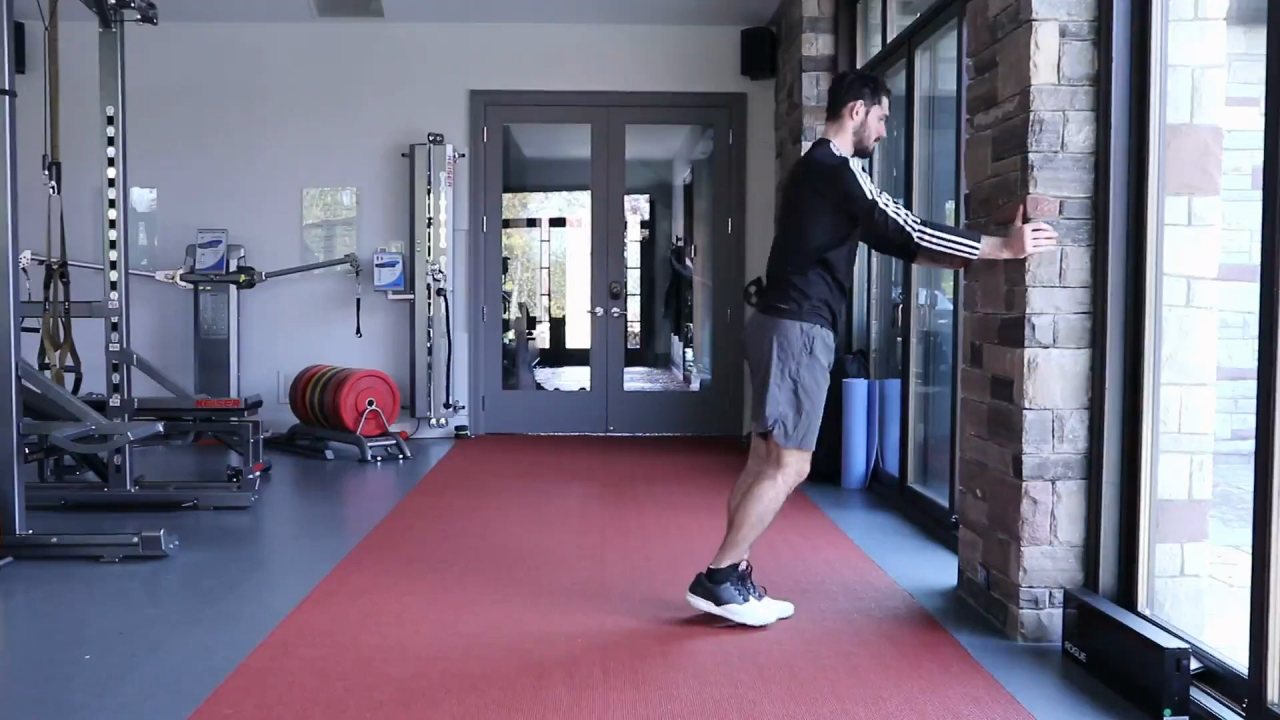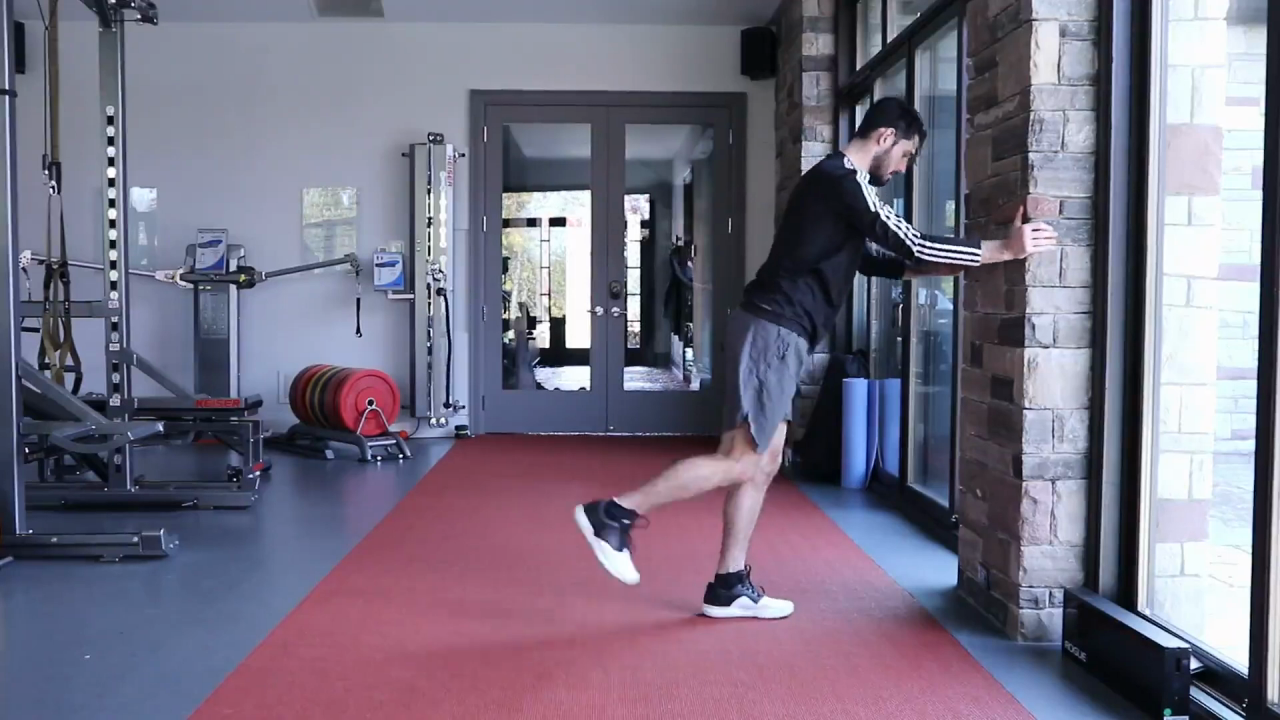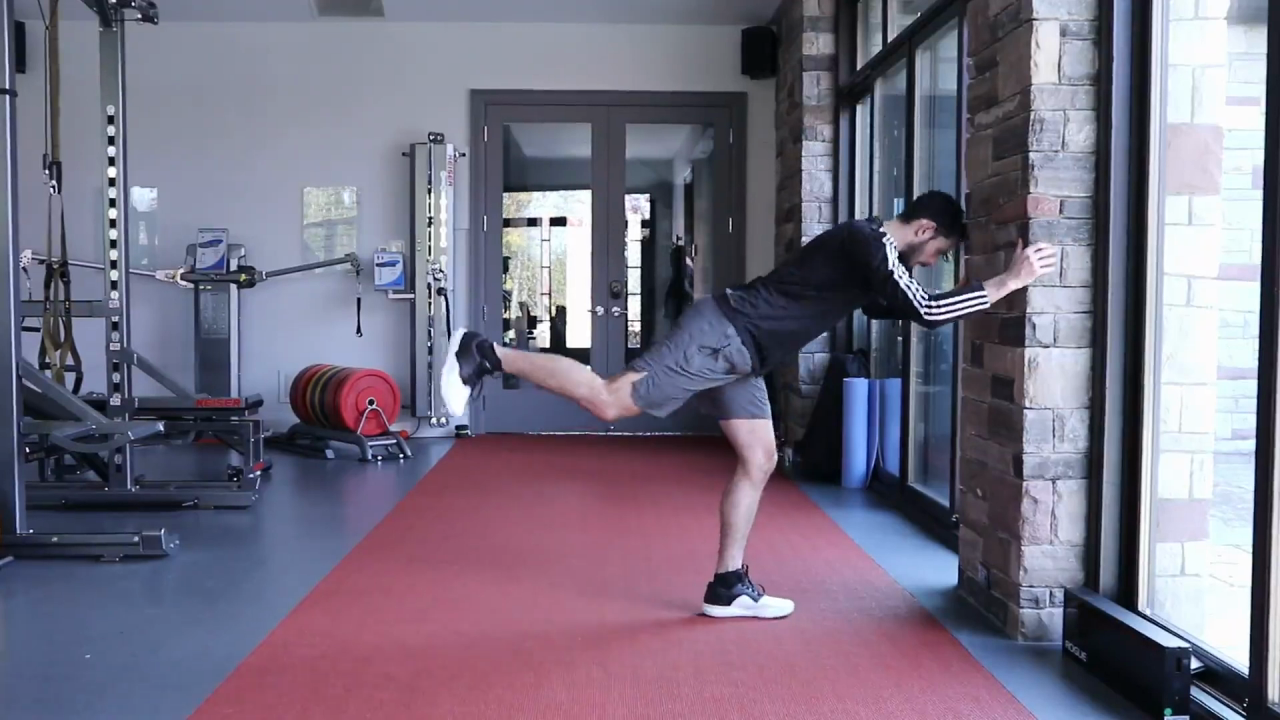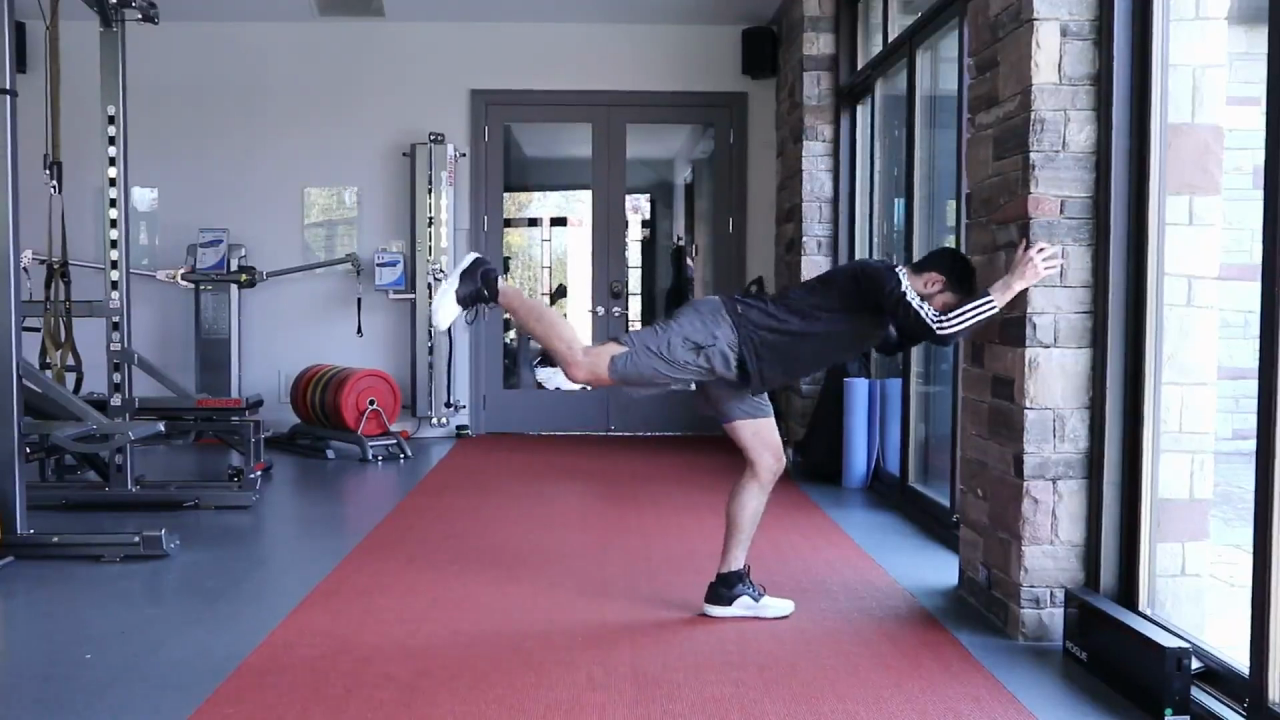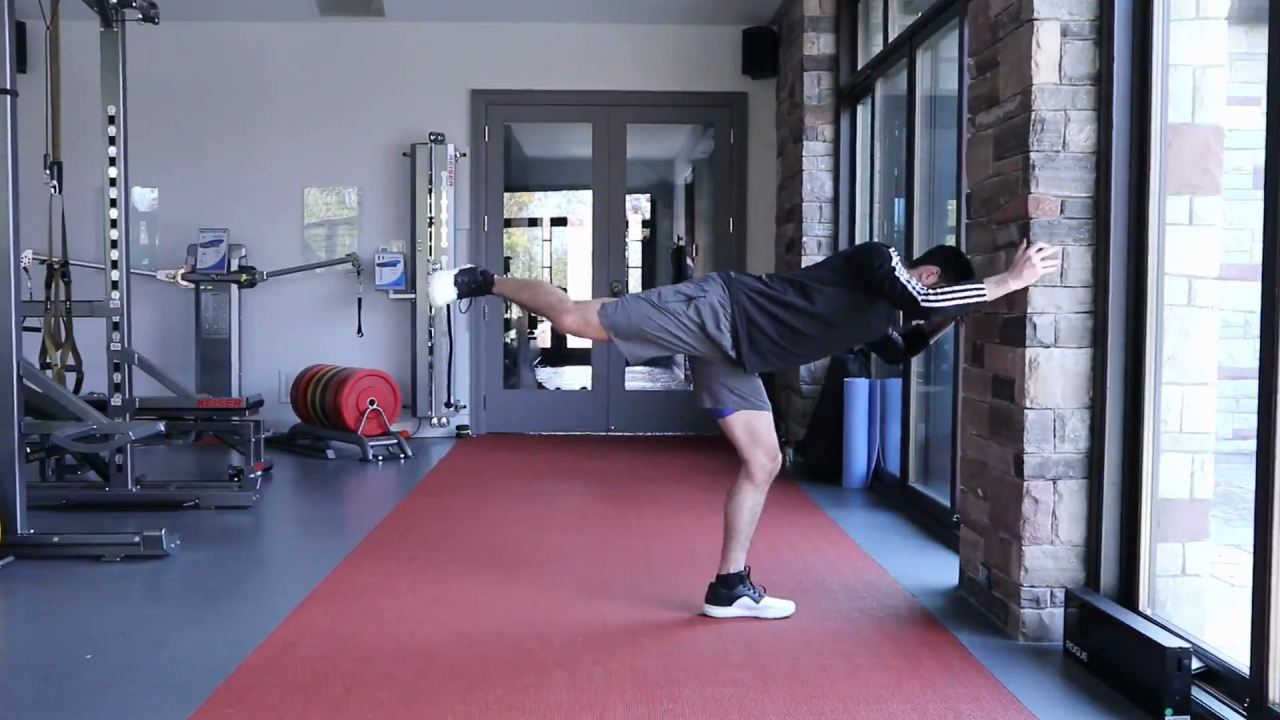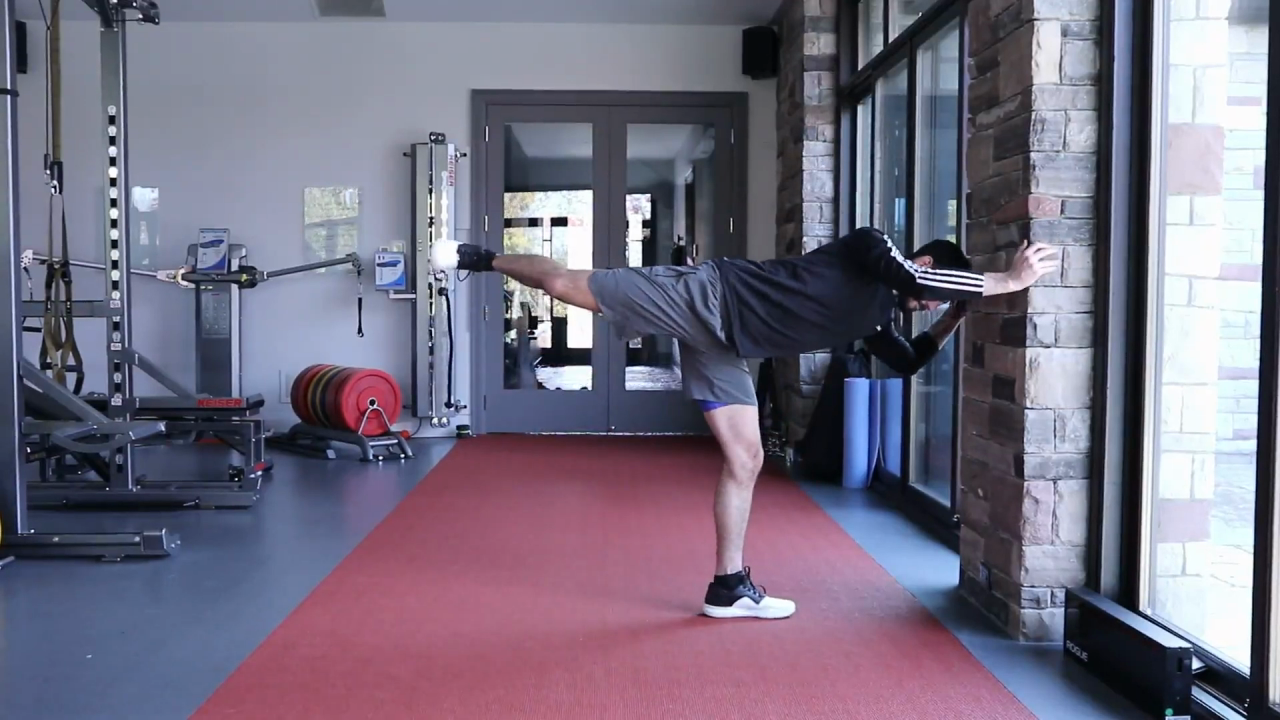
dt=0.4s
person 1, frame 1
left shoulder: (821, 170)
right shoulder: (837, 169)
left elbow: (890, 239)
right elbow: (907, 230)
left wrist: (972, 256)
right wrist: (1003, 248)
left hip: (786, 326)
right hip: (798, 329)
left knee: (766, 459)
right knee: (789, 465)
left ankle: (732, 578)
right ankle: (717, 579)
person 1, frame 2
left shoulder: (835, 181)
right shoulder: (845, 180)
left elbow: (878, 259)
right elbow: (909, 244)
left wrist: (961, 261)
right wrist: (1003, 249)
left hip: (777, 334)
right hip: (774, 333)
left knee: (765, 461)
right knee: (741, 462)
left ankle: (730, 586)
right ankle: (613, 514)
person 1, frame 3
left shoulder: (868, 248)
right shoulder: (871, 242)
left elbow: (893, 306)
right elbow: (923, 309)
left wrist: (978, 292)
right wrist: (1009, 280)
left hip: (735, 349)
right hip: (719, 337)
left knee: (759, 461)
right knee: (609, 400)
left ankle: (727, 585)
right ankle: (485, 355)
person 1, frame 4
left shoulder: (883, 307)
right shoulder: (884, 278)
left elbow: (907, 338)
right elbow: (940, 330)
right wrist: (1014, 283)
left hip: (732, 363)
right hip: (713, 337)
left knee: (767, 463)
right knee: (583, 365)
left ankle: (729, 586)
right ankle: (487, 284)
person 1, frame 5
left shoulder: (880, 309)
right shoulder: (878, 260)
left elbow: (902, 349)
right elbow: (926, 302)
left wrist: (939, 322)
right wrist: (1010, 280)
left hip: (731, 352)
right hip: (711, 311)
left knee: (763, 462)
right knee: (576, 319)
left ankle: (730, 586)
right ankle: (484, 282)
person 1, frame 6
left shoulder: (875, 308)
right shoulder: (871, 246)
left elbow: (909, 359)
right elbow: (924, 279)
left wrist: (957, 317)
right wrist: (1008, 280)
left hip: (723, 344)
right hip: (704, 297)
left knee: (745, 462)
right knee: (565, 284)
left ankle: (728, 586)
right ankle: (483, 258)
